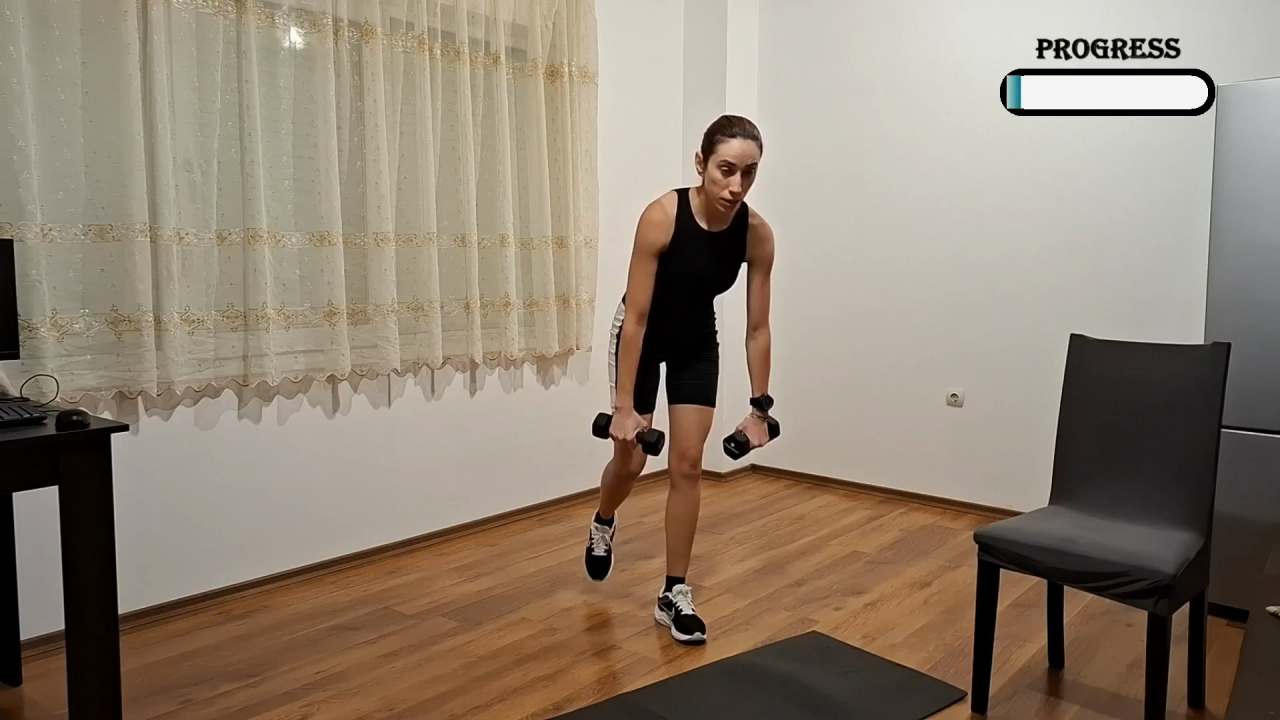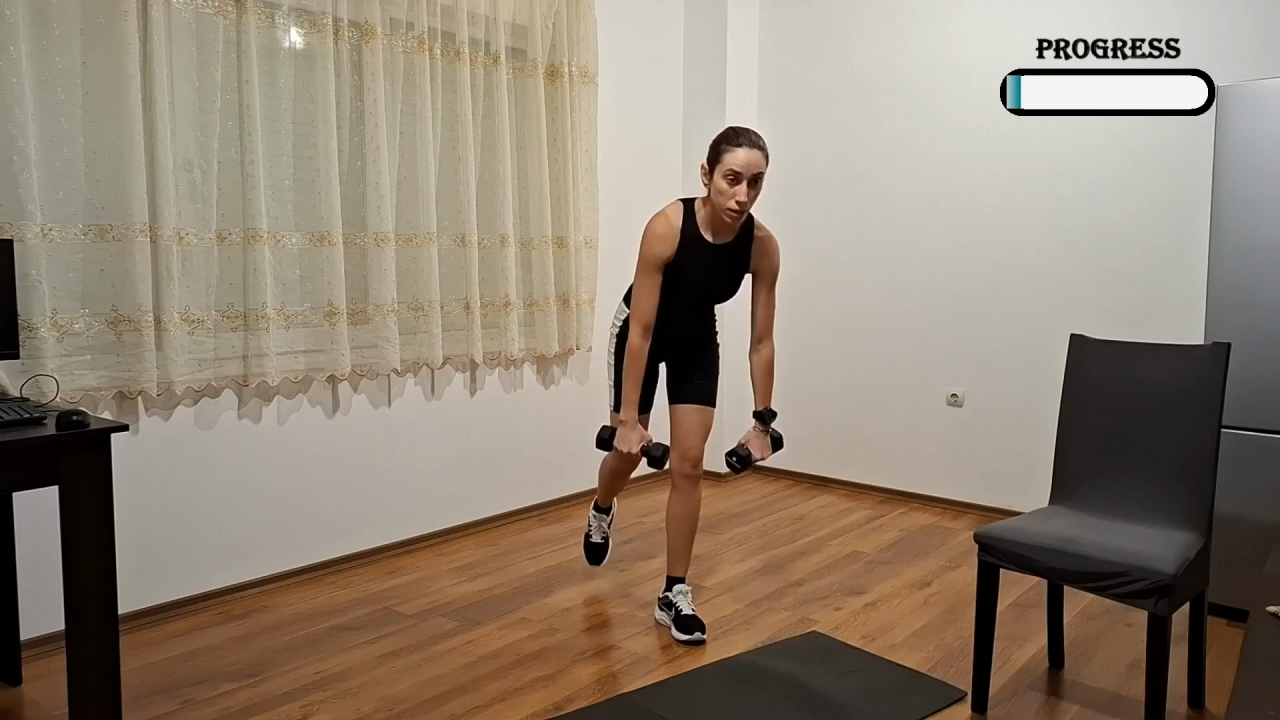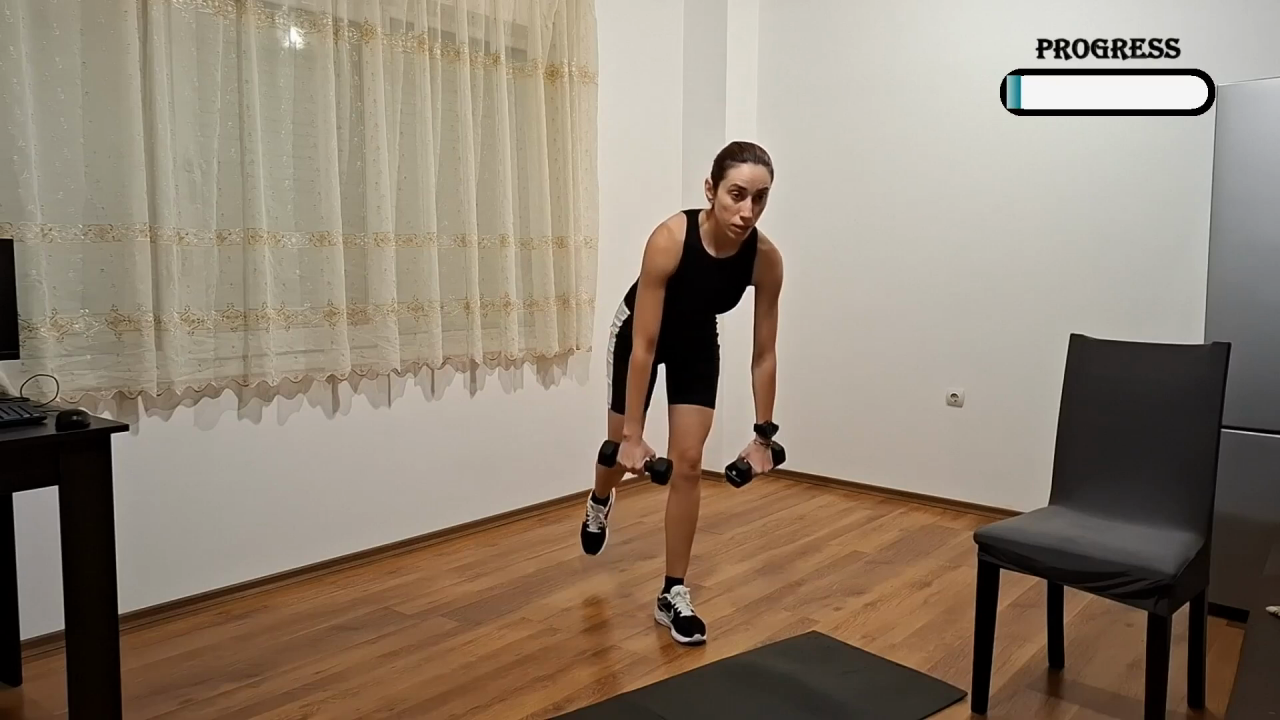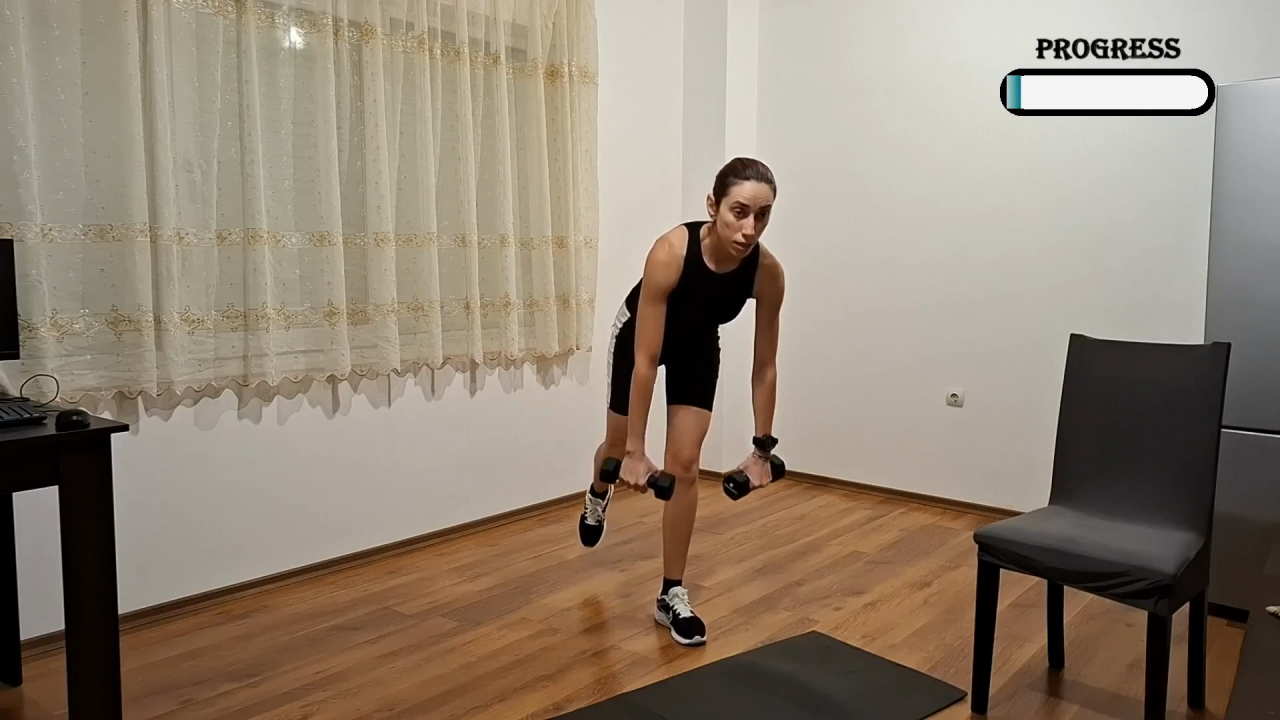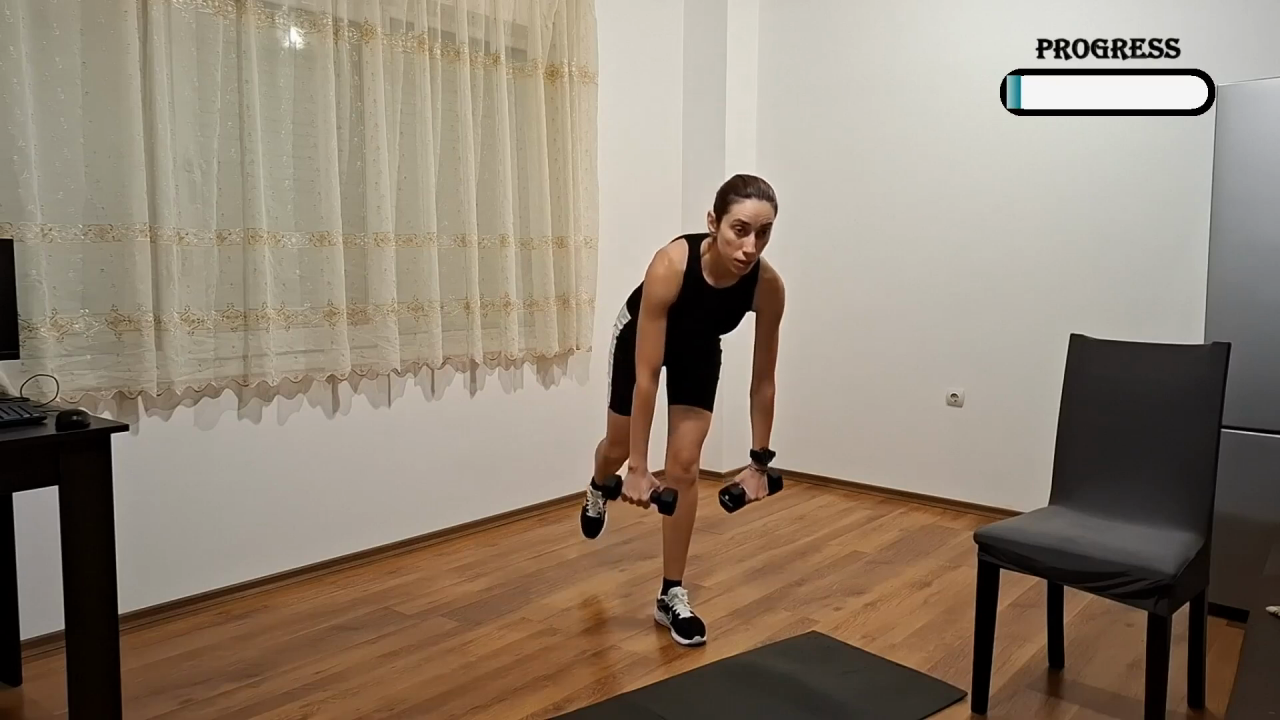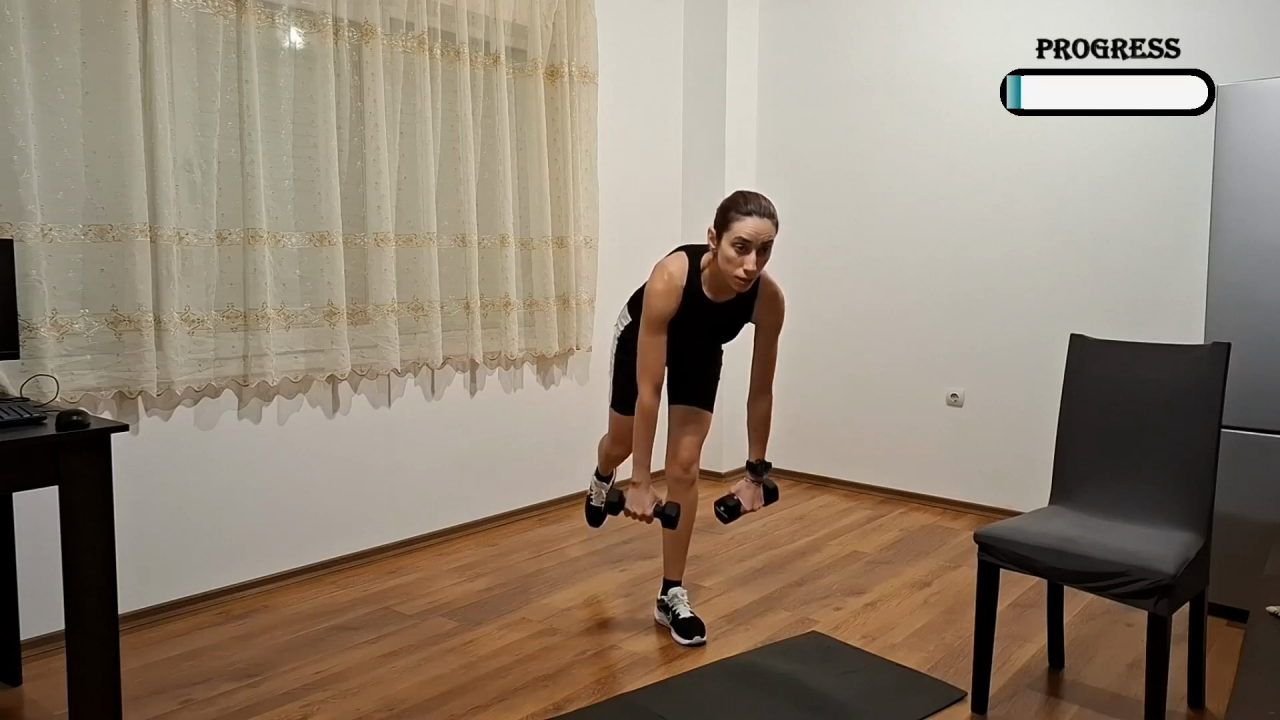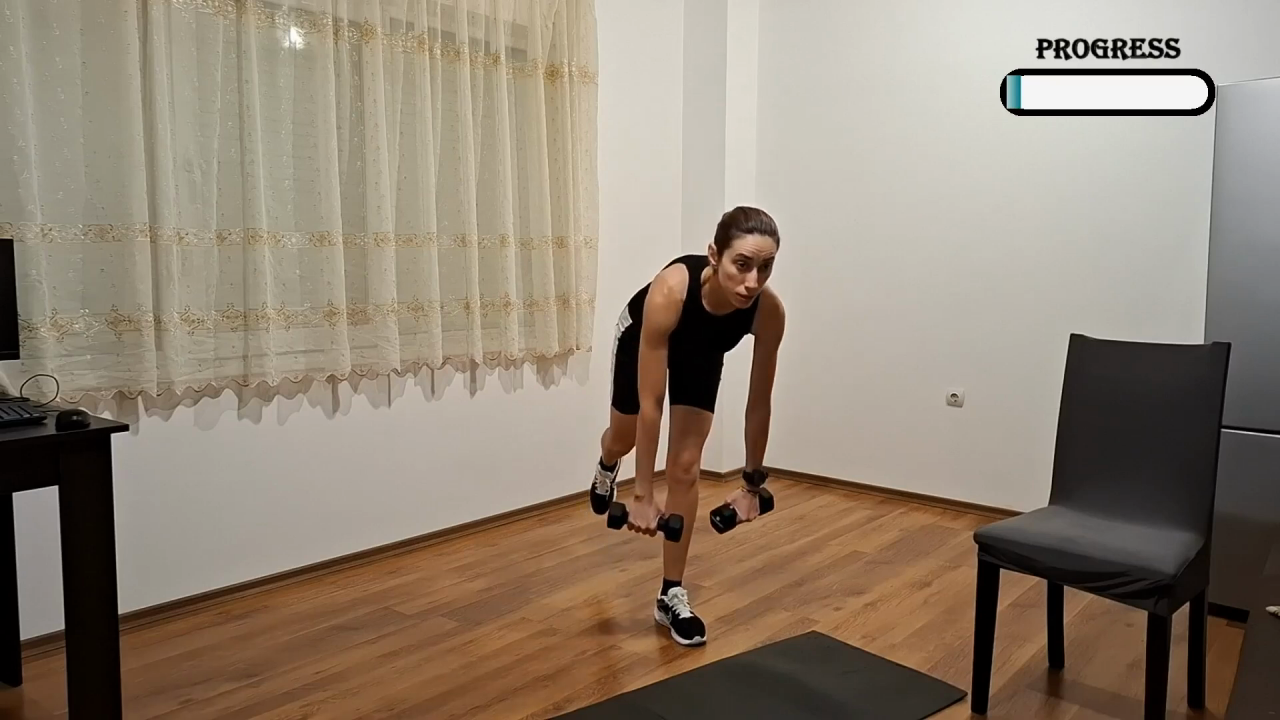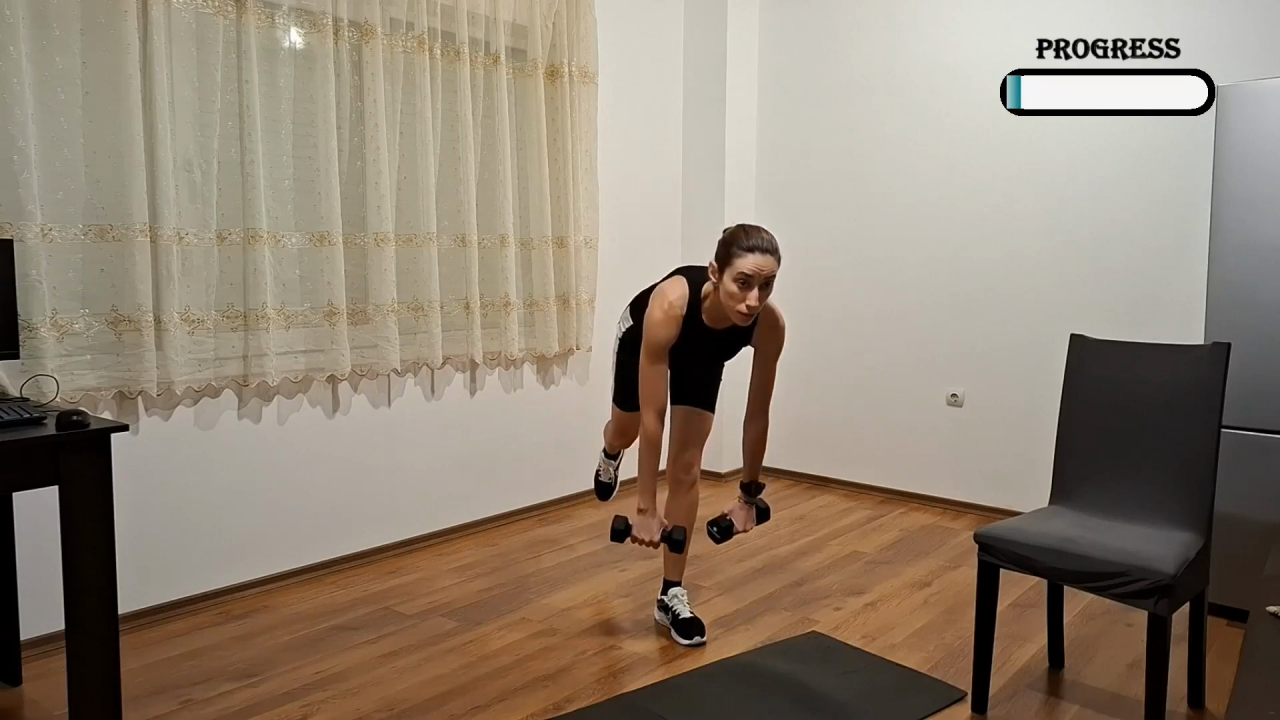
dt=0.1s
person 1, frame 1
left shoulder: (757, 233)
right shoulder: (662, 215)
left elbow: (758, 329)
right elbow: (635, 318)
left wrist: (759, 406)
right wrist: (623, 407)
left hip: (697, 342)
right hip: (644, 335)
left knee: (687, 463)
right knee: (632, 450)
left ankle: (674, 593)
right ankle: (604, 523)
person 1, frame 2
left shoulder: (762, 244)
right shoulder: (666, 226)
left elbow: (761, 341)
right elbow: (641, 330)
left wrist: (763, 419)
right wrist: (628, 420)
left hip: (698, 341)
right hip: (642, 336)
left knee: (689, 463)
right knee: (628, 452)
left ankle: (674, 593)
right ankle: (602, 510)
person 1, frame 3
left shoulder: (765, 257)
right shoulder: (670, 238)
left elbow: (764, 354)
right elbow: (644, 346)
left wrist: (763, 434)
right wrist: (633, 435)
left hip: (698, 344)
right hip: (639, 332)
left knee: (688, 463)
right knee: (623, 450)
left ankle: (673, 593)
right ankle: (600, 500)
person 1, frame 4
left shoulder: (767, 271)
right shoulder: (671, 251)
left elbow: (765, 367)
right elbow: (646, 360)
left wrist: (763, 447)
right wrist: (635, 451)
left hip: (699, 347)
right hip: (638, 336)
left knee: (684, 465)
right knee: (619, 450)
left ankle: (672, 594)
right ankle: (598, 493)
person 1, frame 5
left shoulder: (768, 285)
right shoulder: (671, 264)
left elbow: (764, 380)
right elbow: (647, 376)
left wrist: (760, 460)
right wrist: (637, 467)
left hip: (699, 350)
right hip: (640, 334)
left knee: (684, 466)
right knee: (620, 443)
left ankle: (671, 595)
right ankle: (598, 488)
person 1, frame 6
left shoulder: (768, 298)
right shoulder: (670, 277)
left elbow: (761, 392)
right elbow: (649, 391)
left wrist: (756, 471)
right wrist: (640, 482)
left hip: (700, 354)
right hip: (640, 338)
left knee: (684, 468)
right knee: (621, 441)
left ankle: (671, 595)
right ankle: (603, 478)
person 1, frame 7
left shoulder: (770, 311)
right shoulder: (670, 291)
left elbow: (759, 403)
right elbow: (650, 405)
left wrist: (752, 482)
right wrist: (643, 495)
left hip: (702, 355)
right hip: (642, 335)
left knee: (685, 468)
right knee: (623, 438)
left ankle: (672, 595)
right ankle: (605, 469)
person 1, frame 8
left shoulder: (770, 324)
right shoulder: (669, 305)
left elbow: (757, 415)
right elbow: (652, 417)
left wrist: (749, 493)
right wrist: (645, 508)
left hip: (703, 359)
right hip: (642, 336)
left knee: (686, 469)
right knee: (625, 434)
left ankle: (672, 595)
right ankle: (610, 454)
